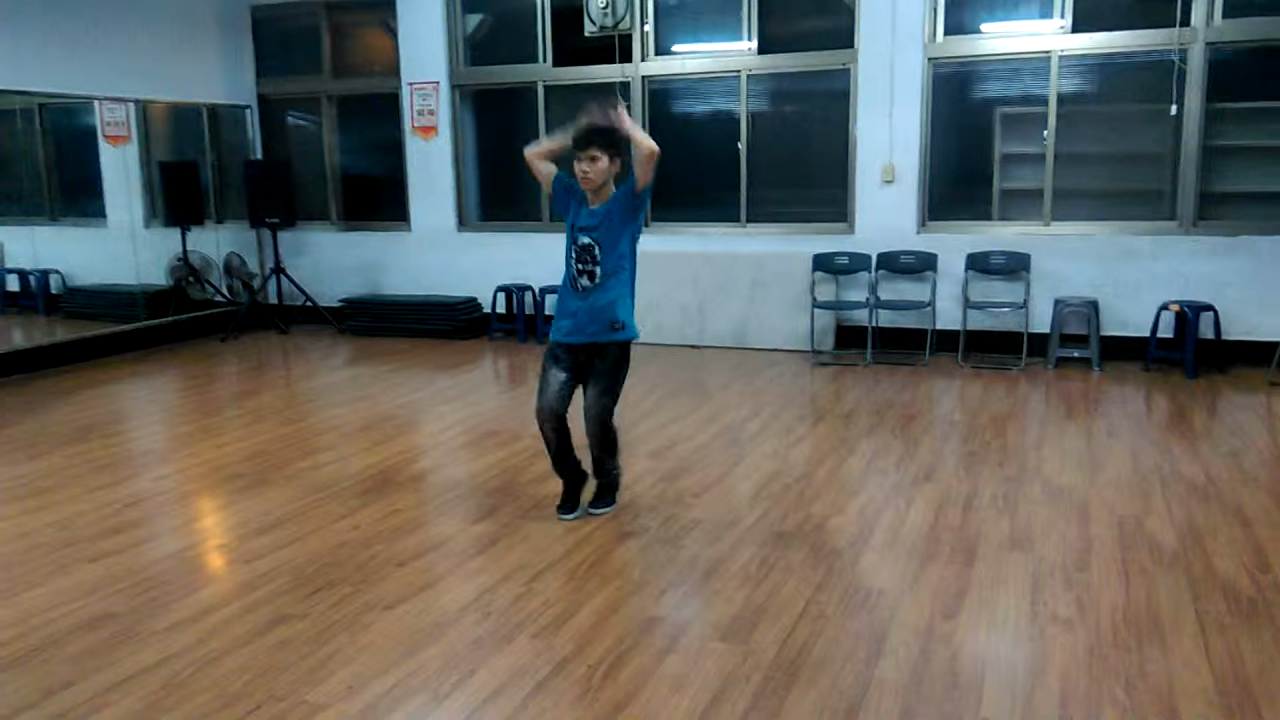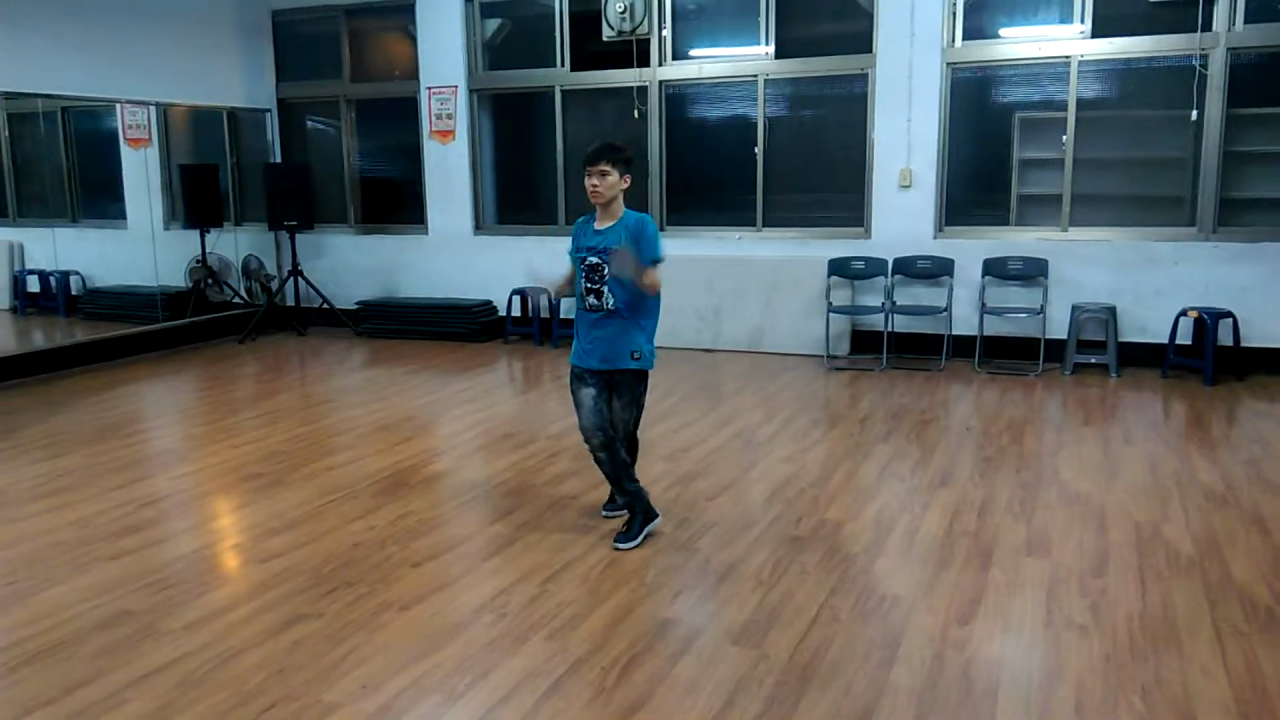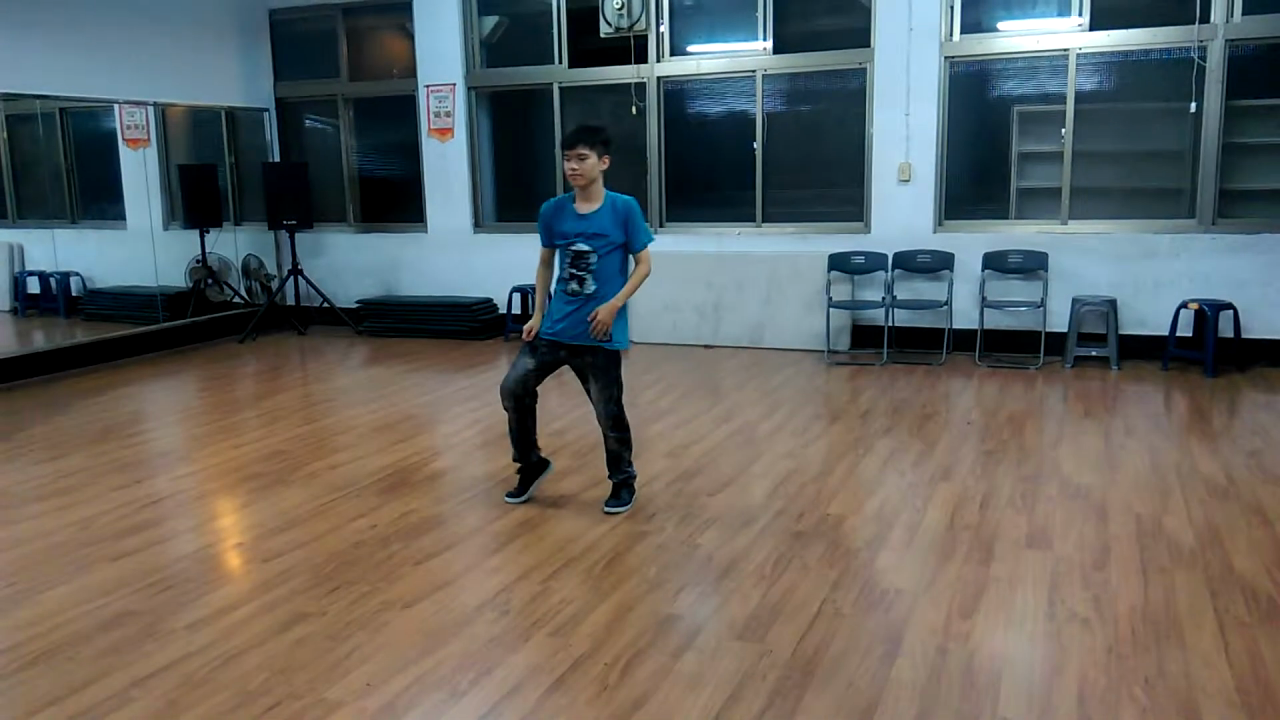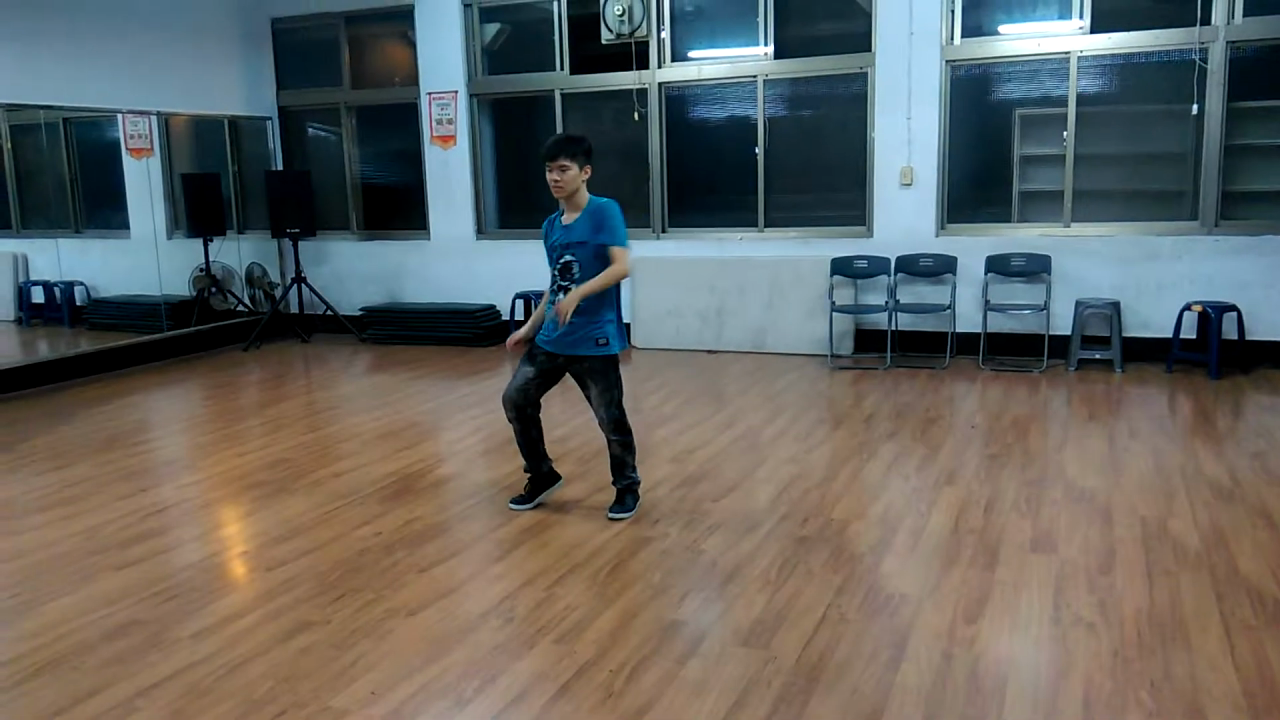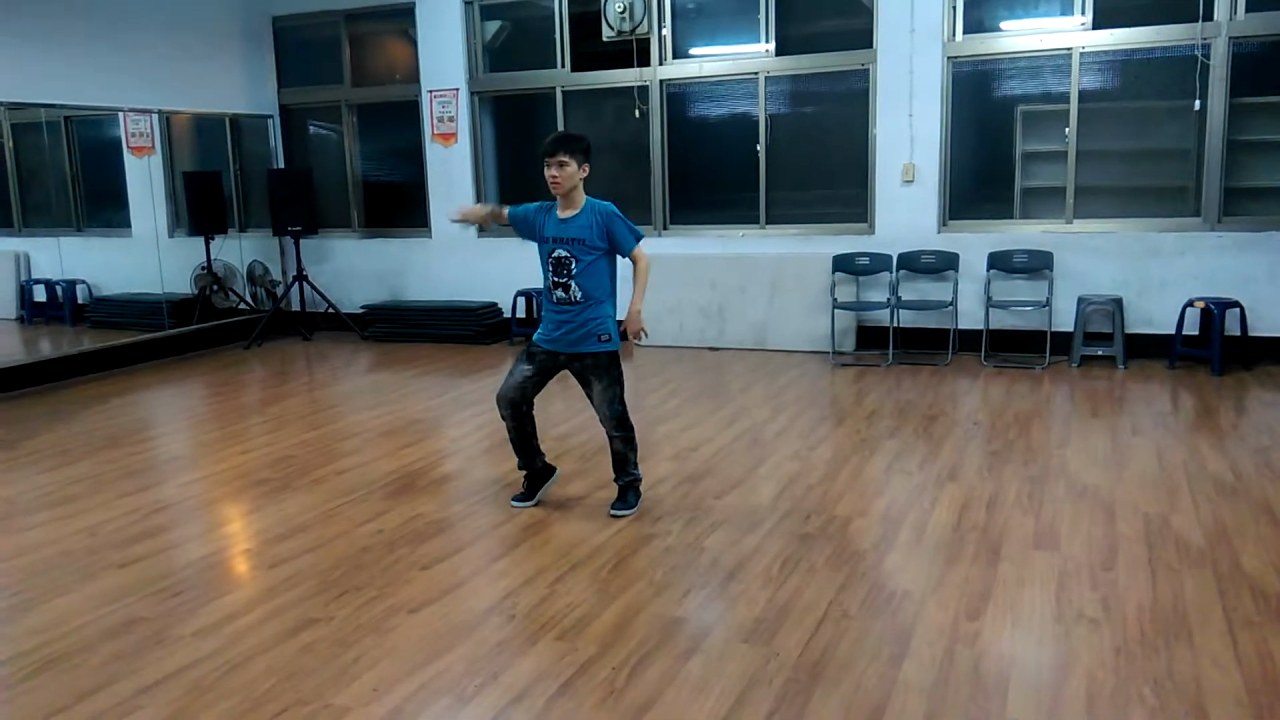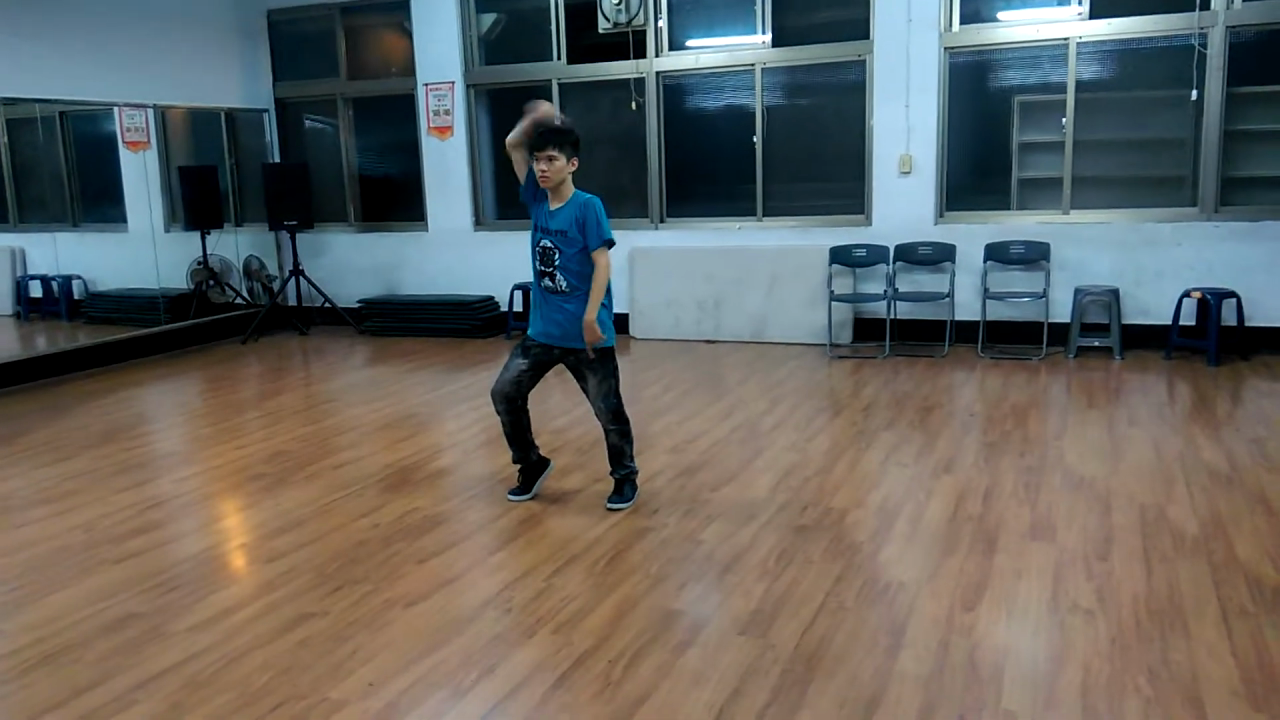
dt=0.5s
person 1, frame 1
left shoulder: (627, 203)
right shoulder: (571, 199)
left elbow: (650, 153)
right elbow: (533, 156)
left wrist: (622, 121)
right wrist: (577, 131)
left hip: (609, 333)
right hip: (567, 331)
left knee: (597, 419)
right knee: (548, 411)
left ankle: (608, 481)
right ankle: (571, 480)
person 1, frame 2
left shoulder: (640, 226)
right shoulder: (581, 228)
left elbow: (654, 285)
left wrist: (630, 268)
right wrist: (553, 287)
left hip: (629, 349)
right hip: (587, 349)
left knee: (622, 430)
right knee: (594, 430)
left ankle: (622, 490)
right ankle: (641, 509)
person 1, frame 3
left shoulder: (625, 209)
right shoulder: (553, 210)
left elbow: (644, 264)
left wrist: (614, 305)
right wrist: (538, 314)
left hip: (599, 331)
right hip: (555, 327)
left knee: (608, 412)
right knee: (513, 388)
left ankle: (623, 481)
right ankle: (531, 465)
person 1, frame 4
left shoulder: (604, 211)
right shoulder: (552, 225)
left elbow: (621, 265)
left wrist: (575, 296)
right wrist: (529, 327)
left hip: (596, 339)
right hip: (552, 337)
left knee: (610, 418)
right knee: (516, 399)
left ankle: (627, 486)
right ankle: (542, 475)
person 1, frame 5
left shoulder: (603, 214)
right shoulder: (539, 215)
left elbow: (640, 259)
right elbow: (498, 216)
left wrist: (635, 308)
right wrist: (479, 212)
left hip: (594, 338)
right hip: (550, 335)
left knee: (612, 415)
right knee: (510, 398)
left ankle: (629, 483)
right ankle: (537, 471)
person 1, frame 6
left shoulder: (588, 206)
right shoulder: (536, 199)
left elbow: (601, 265)
right elbow: (513, 144)
left wrist: (590, 318)
right wrist: (535, 116)
left hip: (586, 331)
right hip: (542, 331)
left knee: (607, 410)
right knee: (504, 392)
left ankle: (625, 477)
right ankle: (532, 465)
